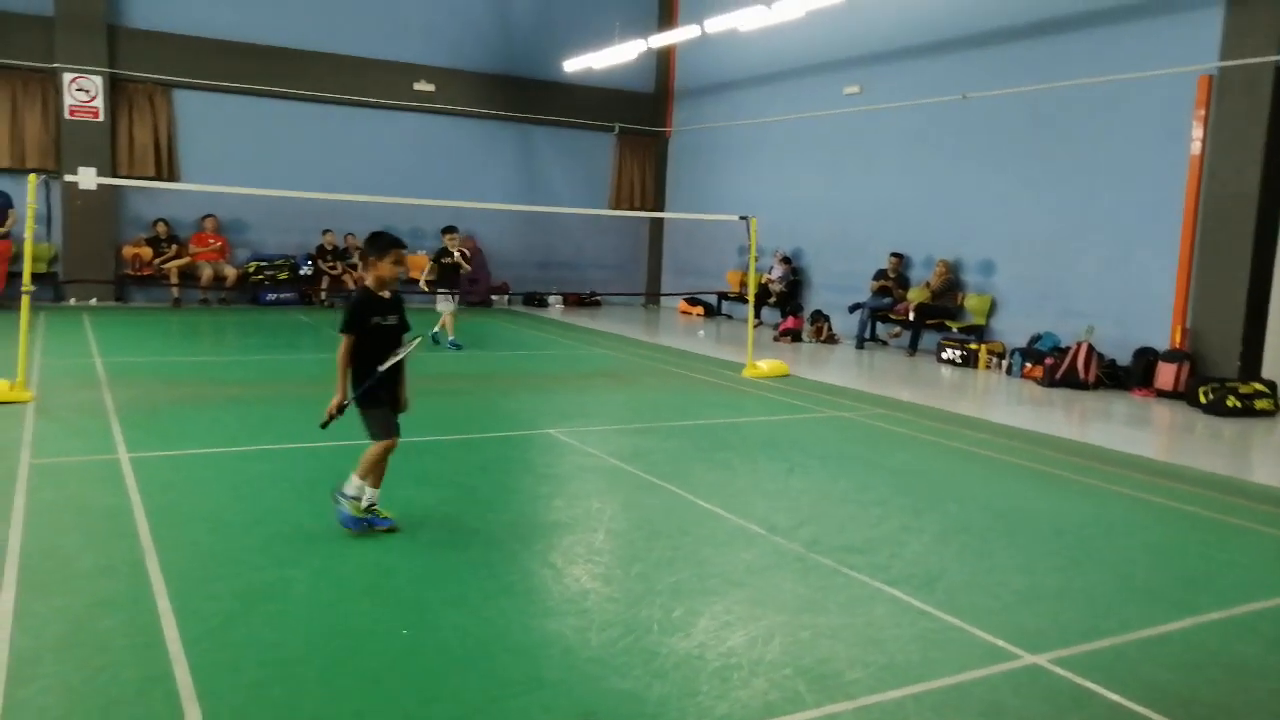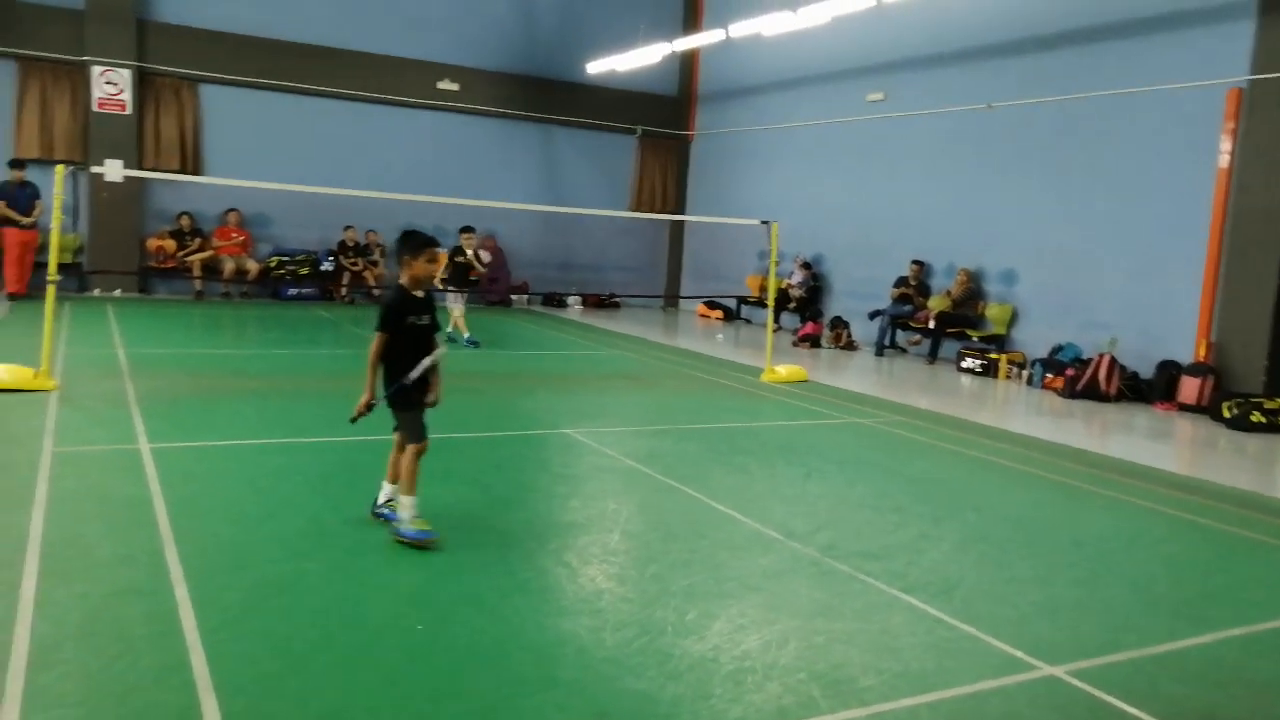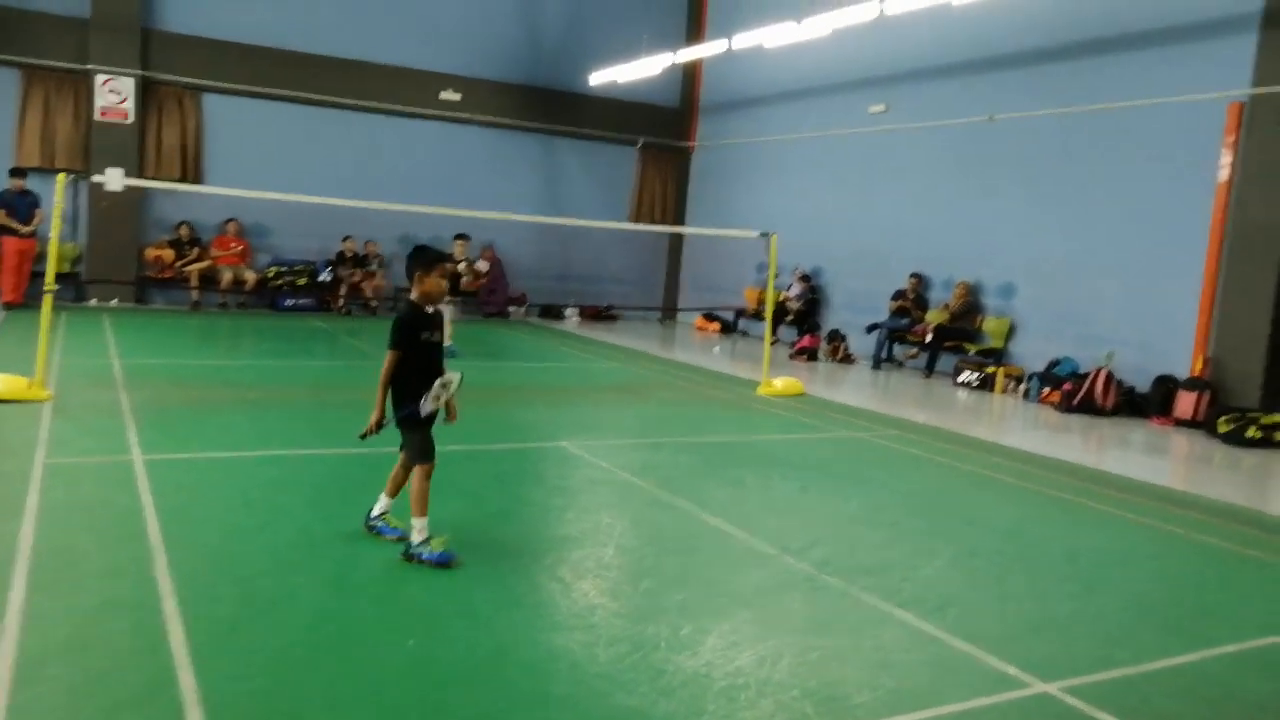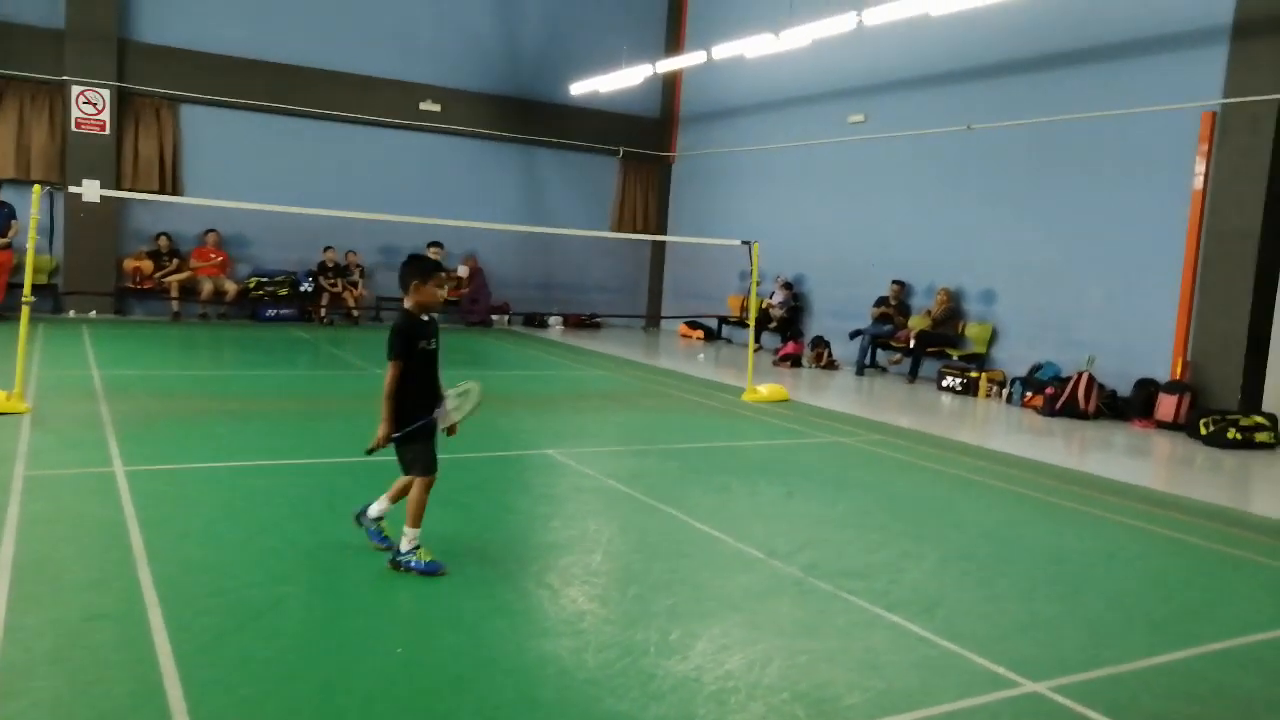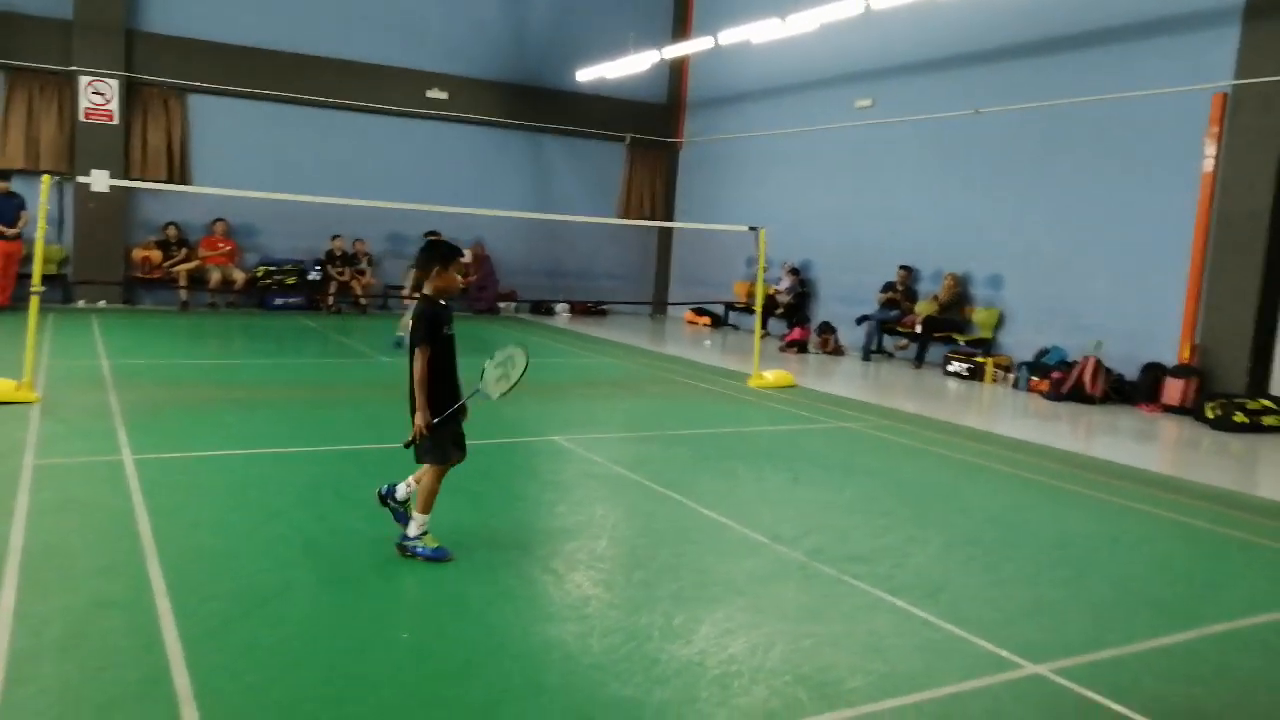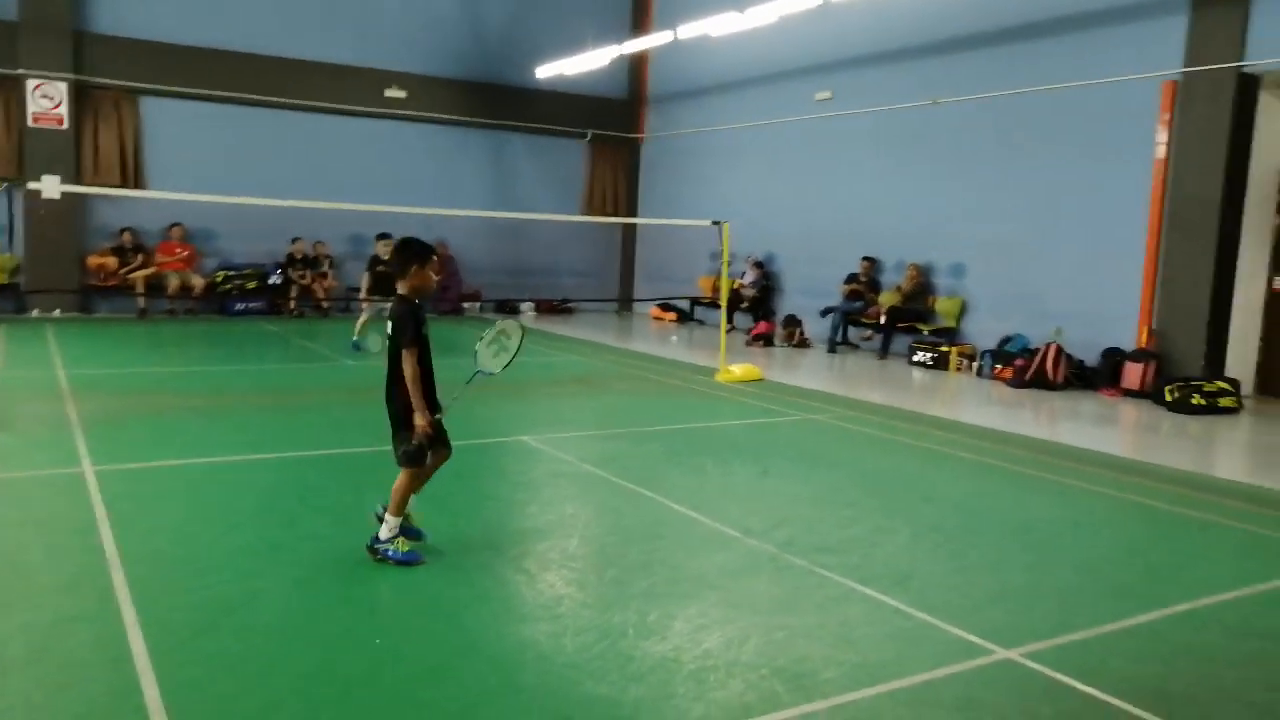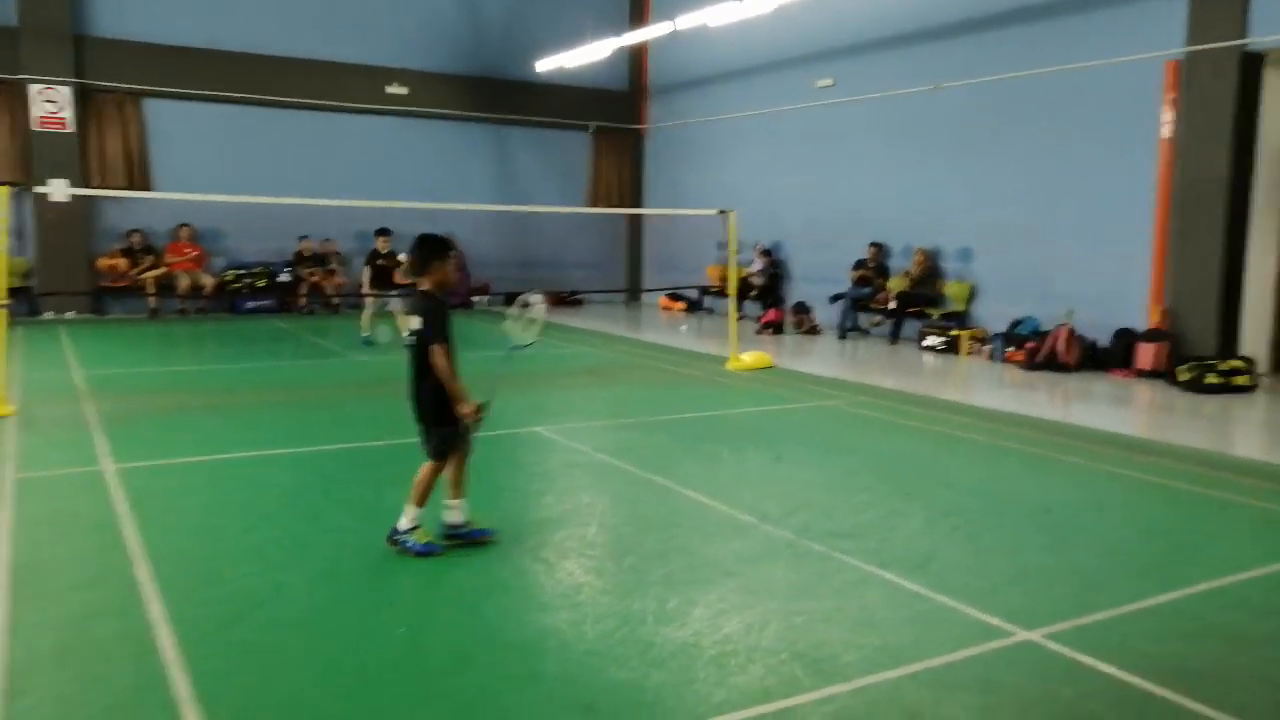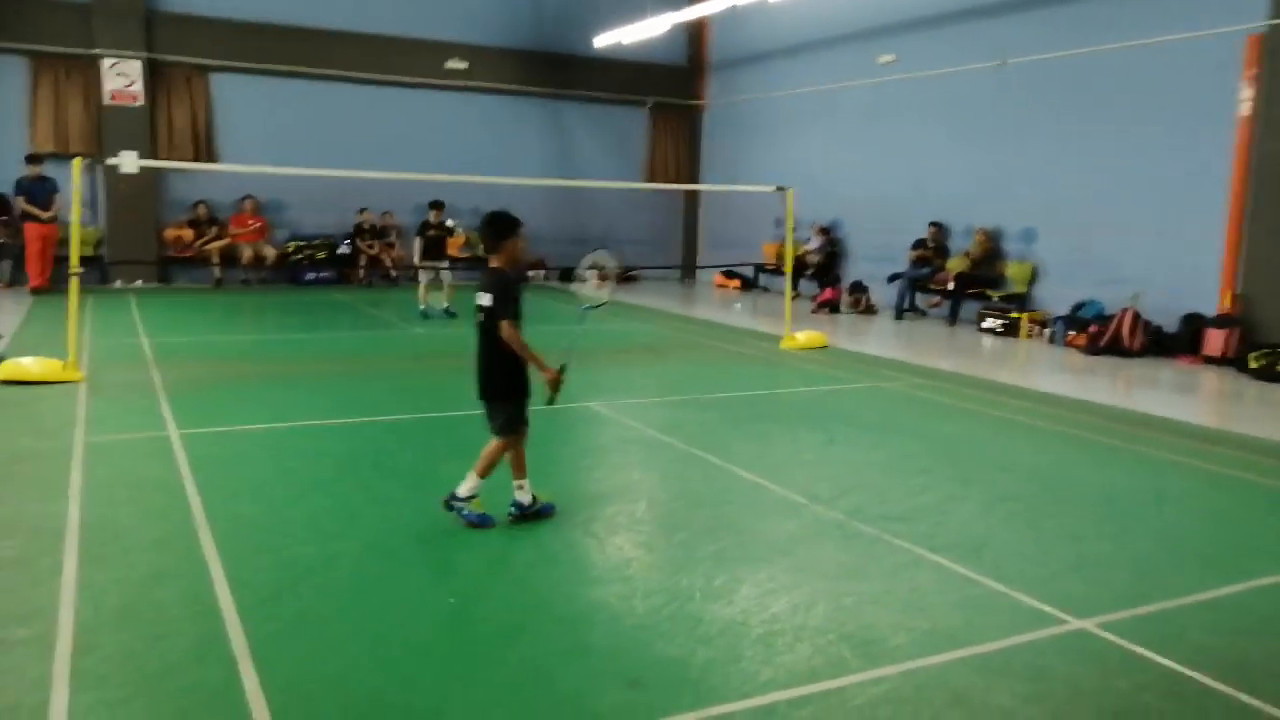
dt=0.1s
person 1, frame 1
left shoulder: (396, 301)
right shoulder: (360, 302)
right elbow: (346, 348)
left wrist: (402, 387)
right wrist: (341, 391)
left hip: (389, 386)
right hip: (369, 387)
left knee: (382, 443)
right knee: (386, 441)
left ankle: (367, 503)
right ankle: (349, 493)
person 1, frame 2
left shoulder: (428, 300)
right shoulder: (395, 301)
right elbow: (378, 346)
left wrist: (435, 384)
right wrist: (368, 390)
left hip: (420, 385)
right hip: (400, 387)
left knee: (403, 442)
right knee: (416, 445)
left ankle: (385, 501)
right ankle: (406, 518)
person 1, frame 3
left shoulder: (436, 315)
right shoulder: (407, 318)
right elbow: (390, 364)
left wrist: (447, 399)
right wrist: (379, 408)
left hip: (425, 404)
right hip: (408, 407)
left knee: (409, 461)
right knee: (423, 465)
left ankle: (378, 515)
right ankle: (419, 541)
person 1, frame 4
left shoulder: (429, 323)
right shoulder: (404, 327)
right elbow: (392, 376)
left wrist: (445, 408)
right wrist: (385, 421)
left hip: (424, 414)
right hip: (408, 418)
left knee: (416, 474)
right knee: (424, 477)
left ankle: (372, 513)
right ankle: (408, 551)
person 1, frame 5
left shoulder: (441, 309)
right shoulder: (428, 313)
right elbow: (421, 362)
left wrist: (459, 399)
right wrist: (420, 410)
left hip: (444, 401)
right hip: (430, 404)
left knee: (455, 454)
right knee: (436, 462)
left ankle: (398, 493)
right ankle: (413, 536)
person 1, frame 6
left shoulder: (406, 308)
right shoulder: (408, 312)
right elbow: (409, 364)
left wrist: (428, 404)
right wrist: (419, 410)
left hip: (423, 402)
right hip: (410, 405)
left knee: (441, 452)
right knee: (413, 466)
left ankle: (394, 513)
right ankle: (385, 539)
person 1, frame 7
left shoulder: (422, 302)
right shoulder: (435, 306)
right elbow: (439, 358)
right wrist: (462, 400)
left hip: (430, 396)
right hip: (436, 398)
left knee: (458, 449)
right knee: (437, 459)
left ankle: (455, 519)
right ankle: (405, 529)
person 1, frame 8
left shoulder: (489, 280)
right shoulder: (507, 283)
right elbow: (509, 333)
right wrist: (543, 368)
left hip: (495, 372)
right hip: (505, 374)
left knee: (516, 431)
right knee: (506, 436)
left ankle: (524, 500)
right ankle: (463, 496)
